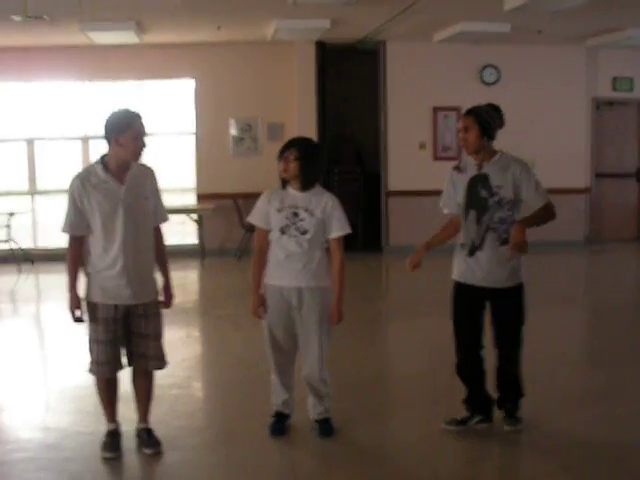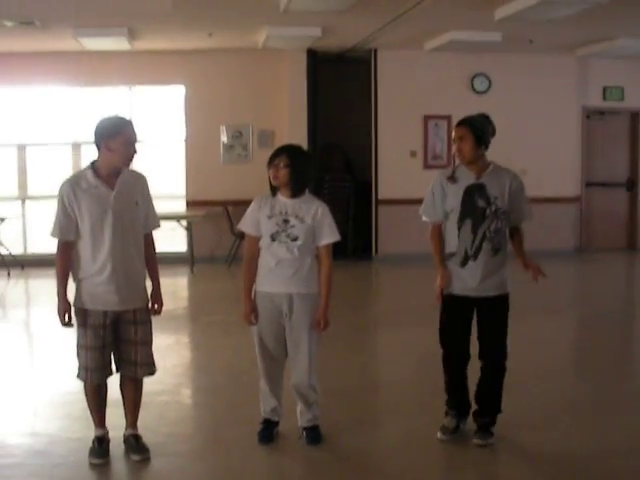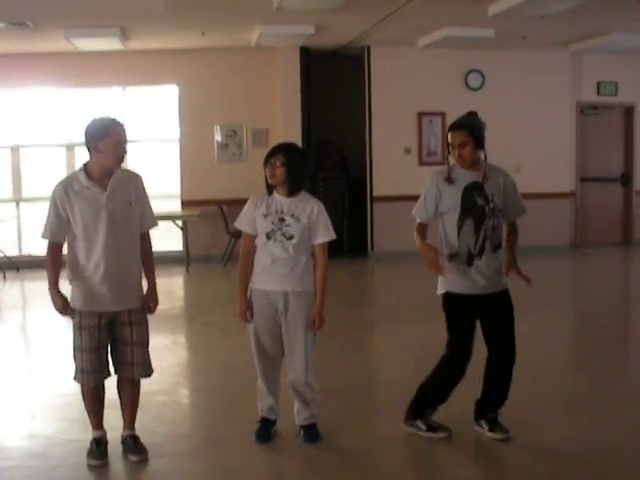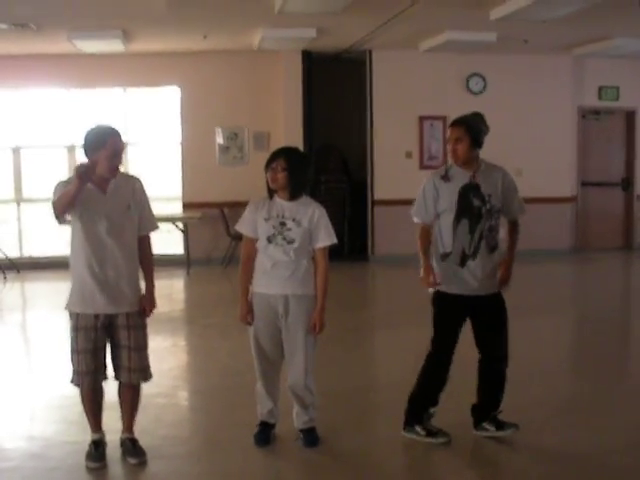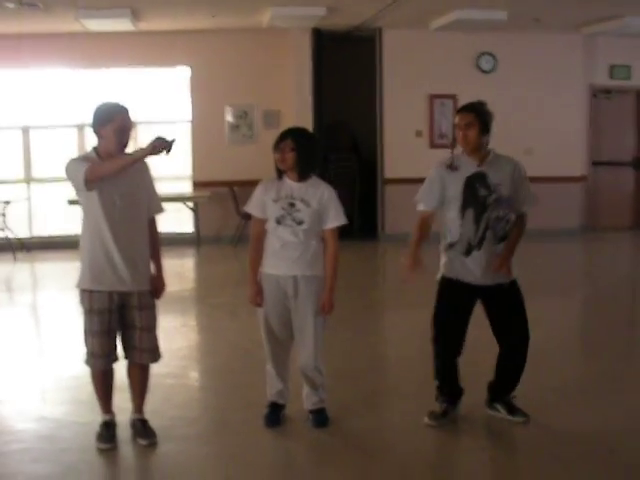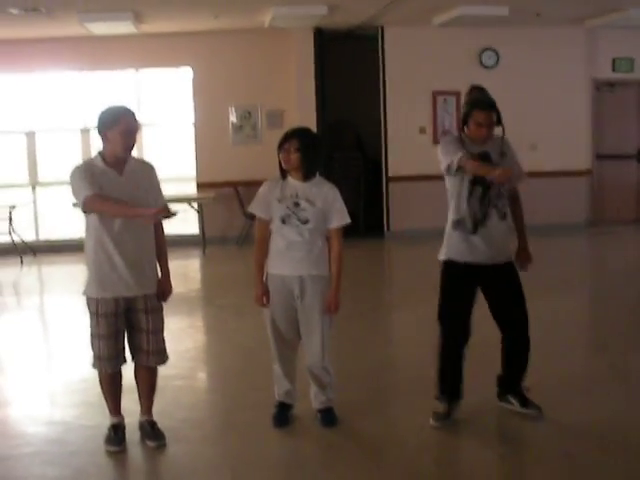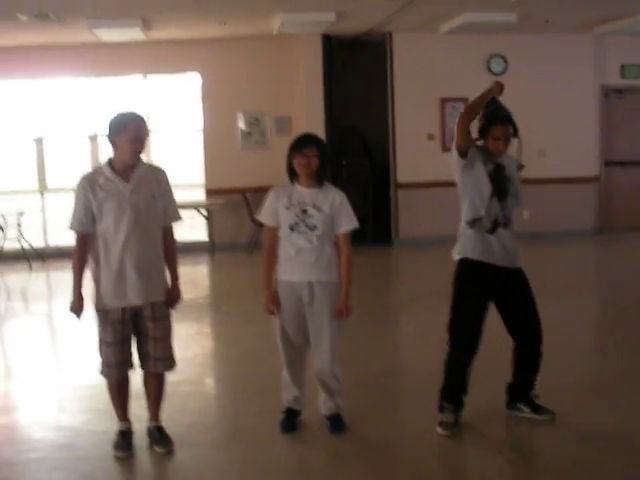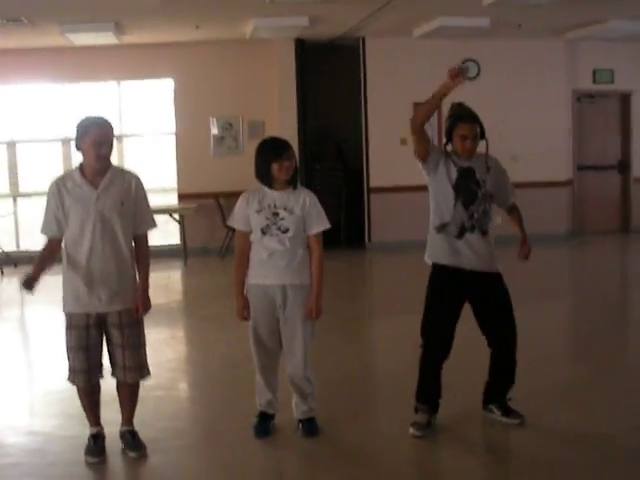
dt=0.5s
person 1, frame 1
left shoulder: (146, 177)
right shoulder: (83, 183)
left elbow: (155, 232)
right elbow: (76, 241)
left wrist: (166, 278)
right wrist: (72, 290)
left hip: (143, 290)
right hip: (103, 293)
left knee: (145, 362)
right knee: (105, 365)
left ankle: (144, 426)
right ankle: (112, 428)
person 1, frame 2
left shoulder: (138, 183)
right shoulder: (73, 188)
left elbow: (146, 239)
right elbow: (65, 246)
left wrist: (155, 286)
right wrist: (62, 295)
left hip: (133, 296)
right hip: (93, 298)
left knee: (134, 369)
right knee: (93, 371)
left ankle: (132, 432)
right ankle: (100, 435)
person 1, frame 3
left shoulder: (133, 183)
right shoulder: (66, 190)
left elbow: (143, 238)
right elbow: (55, 245)
left wrist: (152, 286)
right wrist: (54, 289)
left hip: (130, 297)
right hip: (87, 300)
left knee: (131, 369)
right knee: (90, 373)
left ankle: (129, 433)
right ankle: (98, 436)
person 1, frame 4
left shoulder: (133, 187)
right shoulder: (71, 188)
left elbow: (143, 240)
right elbow: (59, 210)
left wrist: (150, 288)
right wrist: (77, 182)
left hip: (128, 298)
right hip: (86, 300)
left knee: (132, 373)
right knee: (88, 375)
left ankle: (128, 436)
right ankle: (96, 438)
person 1, frame 5
left shoulder: (139, 169)
right shoulder: (79, 167)
left elbow: (149, 222)
right elbow: (100, 173)
left wrist: (158, 270)
right wrist: (145, 152)
left hip: (138, 277)
right hip: (98, 279)
left knee: (141, 352)
right knee: (100, 355)
left ankle: (138, 416)
right ankle: (107, 419)
person 1, frame 6
left shoulder: (146, 171)
right shoulder: (84, 173)
left elbow: (156, 227)
right elbow: (97, 204)
left wrist: (165, 273)
right wrist: (143, 211)
left hip: (144, 281)
right hip: (104, 284)
left knee: (148, 355)
right knee: (107, 359)
left ankle: (147, 419)
right ankle: (116, 422)
person 1, frame 7
left shoulder: (157, 178)
right shoulder: (90, 184)
left elbow: (166, 233)
right elbow: (84, 240)
left wrist: (174, 280)
right wrist: (77, 290)
left hip: (153, 289)
right hip: (111, 293)
left knee: (157, 362)
right knee: (115, 365)
left ankle: (154, 424)
right ankle: (124, 427)
person 1, frame 8
left shoulder: (130, 184)
right shoulder: (61, 188)
left elbow: (140, 241)
right elbow: (54, 242)
left wrist: (143, 289)
right wrist: (36, 271)
left hip: (122, 296)
right hip: (79, 299)
left knee: (130, 370)
right knee: (84, 373)
left ankle: (128, 429)
right ankle: (95, 432)
person 2, frame 1
left shoulder: (515, 169)
right shoulder: (458, 173)
left elbow: (547, 211)
right elbow: (455, 223)
left wrist: (522, 223)
right wrist: (424, 249)
left hip: (506, 277)
right hip: (467, 276)
left knee: (508, 345)
right knee: (466, 348)
left ankle: (510, 405)
right ankle: (478, 407)
person 2, frame 2
left shoulder: (508, 181)
right shoulder: (446, 181)
left elbow: (514, 227)
right elbow: (436, 229)
left wrist: (523, 258)
right wrist: (441, 270)
left hip: (494, 286)
right hip: (456, 285)
left knee: (493, 356)
right knee: (453, 354)
left ankle: (485, 418)
right ankle: (456, 411)
person 2, frame 3
left shoulder: (501, 179)
right shoulder: (441, 181)
left elbow: (511, 224)
right elbow: (422, 223)
left wrist: (512, 258)
right wrist: (425, 247)
left hip: (495, 285)
right hip: (458, 286)
left knee: (504, 353)
right knee: (458, 354)
left ankle: (487, 414)
right ankle: (418, 412)
person 2, frame 4
left shoulder: (499, 178)
right shoulder: (437, 181)
left elbow: (512, 220)
right elbow: (425, 227)
left wrist: (509, 258)
right wrist: (425, 264)
left hip: (488, 285)
right hip: (449, 286)
left knee: (495, 354)
right knee: (441, 354)
left ankle: (485, 416)
right ankle: (416, 418)
person 2, frame 5
left shoulder: (510, 169)
right shoulder: (445, 171)
left elbow: (521, 216)
right elbow: (427, 215)
left wrist: (509, 252)
right wrist: (414, 252)
left hip: (499, 275)
right hip: (456, 274)
left knee: (516, 341)
right knee: (444, 340)
left ankle: (499, 397)
right ankle: (448, 398)
person 2, frame 6
left shoulder: (503, 148)
right shoulder: (451, 146)
left elbow: (513, 195)
right elbow: (467, 163)
left wrist: (523, 241)
right wrist: (490, 170)
left hip: (500, 257)
right hip: (459, 256)
left knee: (517, 326)
right knee: (453, 331)
left ankle: (510, 390)
right ankle: (447, 397)
person 2, frame 7
left shoulder: (510, 165)
right shoulder: (468, 158)
right elbow: (463, 122)
right wrist: (490, 94)
left hip: (508, 264)
right hip: (474, 262)
left knee: (530, 333)
right knee: (464, 339)
left ankle: (519, 397)
right ankle: (450, 405)
person 2, frame 8
left shoulder: (491, 167)
right shoulder: (436, 163)
left elbow: (508, 204)
right elbow: (416, 125)
left wrist: (523, 233)
right wrist: (446, 88)
left hip: (485, 269)
right hip: (447, 268)
left knee: (505, 338)
right knee: (435, 342)
left ankle: (495, 400)
right ankle: (425, 407)
person 3, frame 1
left shoulder: (326, 202)
right shoulder: (270, 200)
left elbow: (336, 254)
right elbow: (260, 248)
left wrist: (337, 299)
right wrist: (256, 291)
left hip: (313, 289)
right hip: (276, 288)
left knee: (315, 357)
right knee: (280, 355)
left ankle: (321, 412)
right ankle: (282, 409)
person 3, frame 2
left shoulder: (316, 209)
right shoulder: (260, 207)
left elbow: (325, 260)
right elbow: (251, 256)
left wrist: (324, 306)
right wrist: (247, 298)
left hip: (303, 295)
right hip: (267, 295)
left knee: (304, 364)
right knee: (269, 361)
left ankle: (309, 419)
right ankle: (270, 417)
person 3, frame 3
left shoulder: (312, 208)
right shoulder: (256, 205)
left elbow: (321, 259)
right elbow: (246, 254)
left wrist: (319, 304)
right wrist: (242, 296)
left hip: (299, 294)
right hip: (263, 292)
left knee: (300, 363)
right knee: (266, 360)
left ankle: (307, 418)
right ankle: (267, 415)
person 3, frame 4
left shoulder: (314, 212)
right shoulder: (257, 209)
left elbow: (321, 263)
right elbow: (247, 257)
left wrist: (320, 308)
right wrist: (243, 299)
left hip: (299, 298)
right hip: (263, 296)
left knee: (300, 367)
right knee: (266, 364)
left ankle: (306, 421)
right ankle: (266, 419)
person 3, frame 5
left shoulder: (323, 193)
right shoulder: (266, 189)
left elbow: (331, 243)
right elbow: (257, 237)
left wrist: (329, 289)
right wrist: (253, 281)
left hip: (308, 279)
right hip: (272, 277)
left knee: (309, 349)
right knee: (275, 345)
left ankle: (315, 402)
right ankle: (276, 400)
person 3, frame 6
left shoulder: (327, 192)
right shoulder: (271, 189)
left elbow: (335, 243)
right elbow: (261, 239)
left wrist: (334, 288)
right wrist: (258, 282)
left hip: (314, 278)
right hip: (278, 278)
left knee: (317, 348)
right knee: (282, 345)
left ankle: (324, 401)
right ankle: (284, 400)
person 3, frame 7
left shoulder: (334, 198)
right shoulder: (278, 196)
left elbow: (344, 248)
right elbow: (270, 246)
left wrist: (345, 293)
right wrist: (268, 288)
left hip: (323, 284)
right hip: (287, 284)
left knee: (326, 353)
right knee: (291, 351)
left ankle: (332, 407)
right ankle: (292, 406)
person 3, frame 8
left shoulder: (305, 199)
right shoulder: (249, 201)
left elbow: (316, 250)
right elbow: (241, 251)
left wrist: (316, 294)
right wrist: (239, 294)
left hip: (296, 287)
right hip: (259, 288)
left knee: (299, 356)
right knee: (264, 354)
left ankle: (306, 411)
right ankle: (266, 410)
